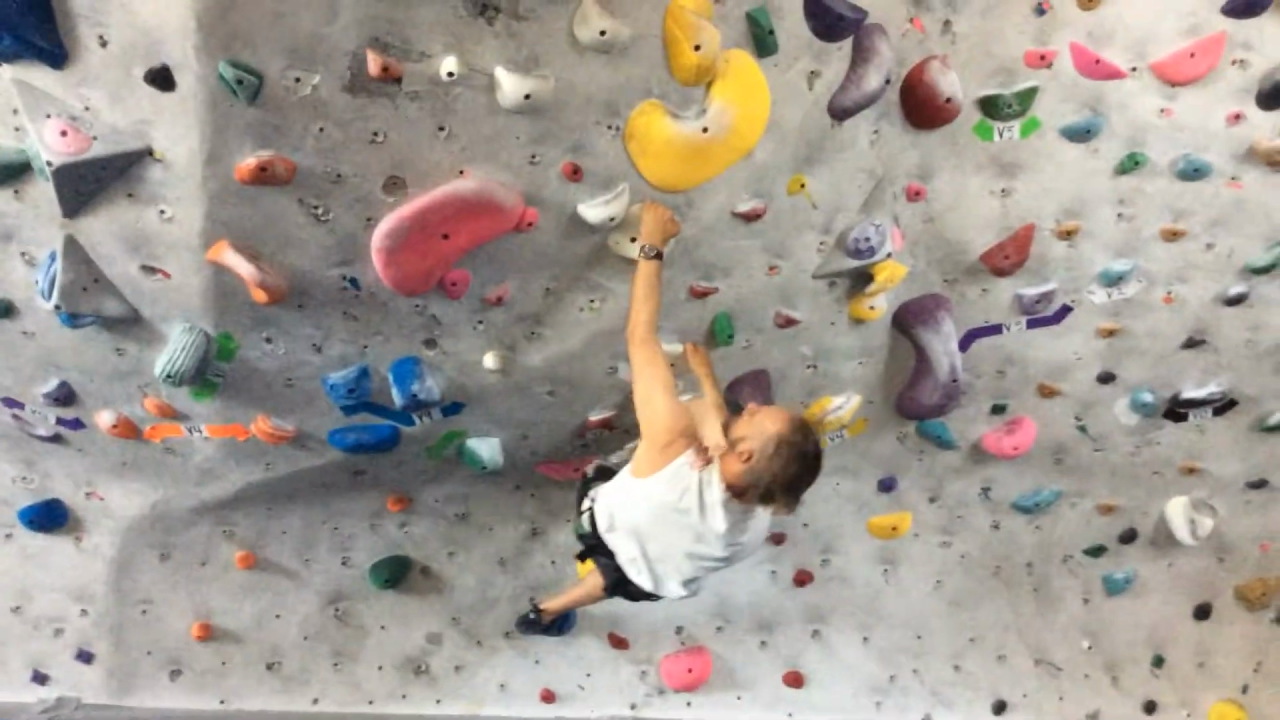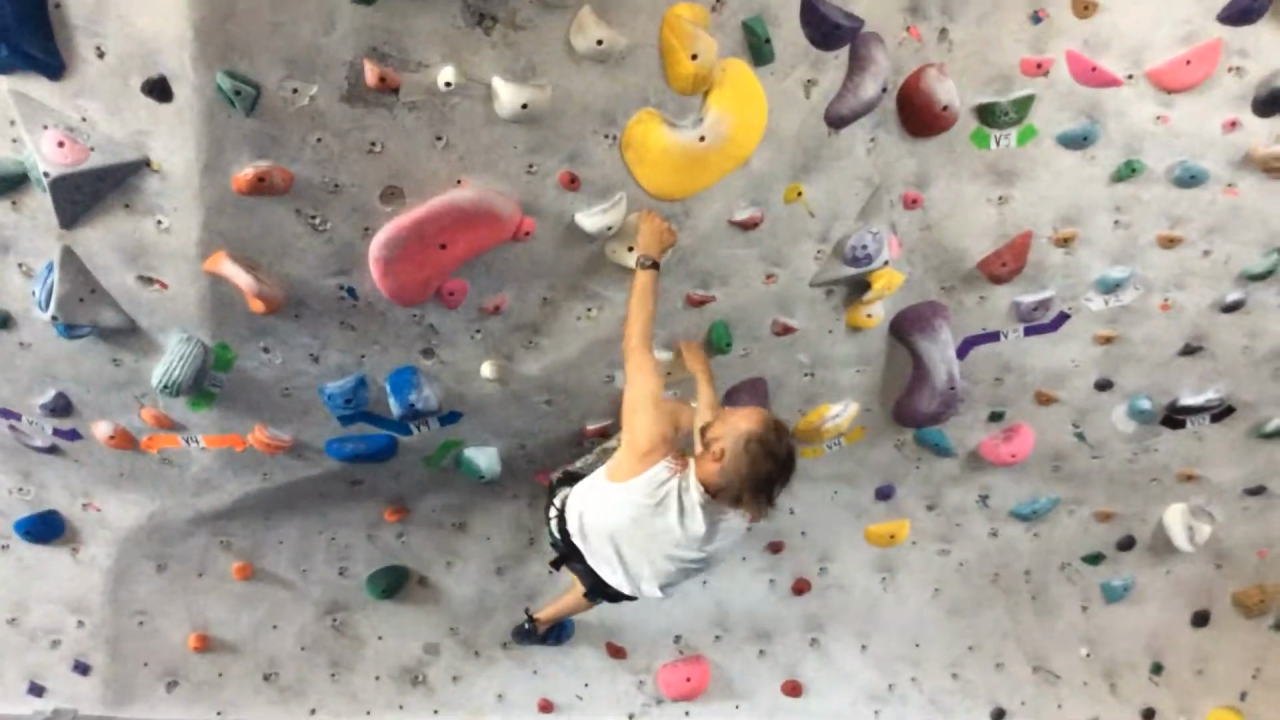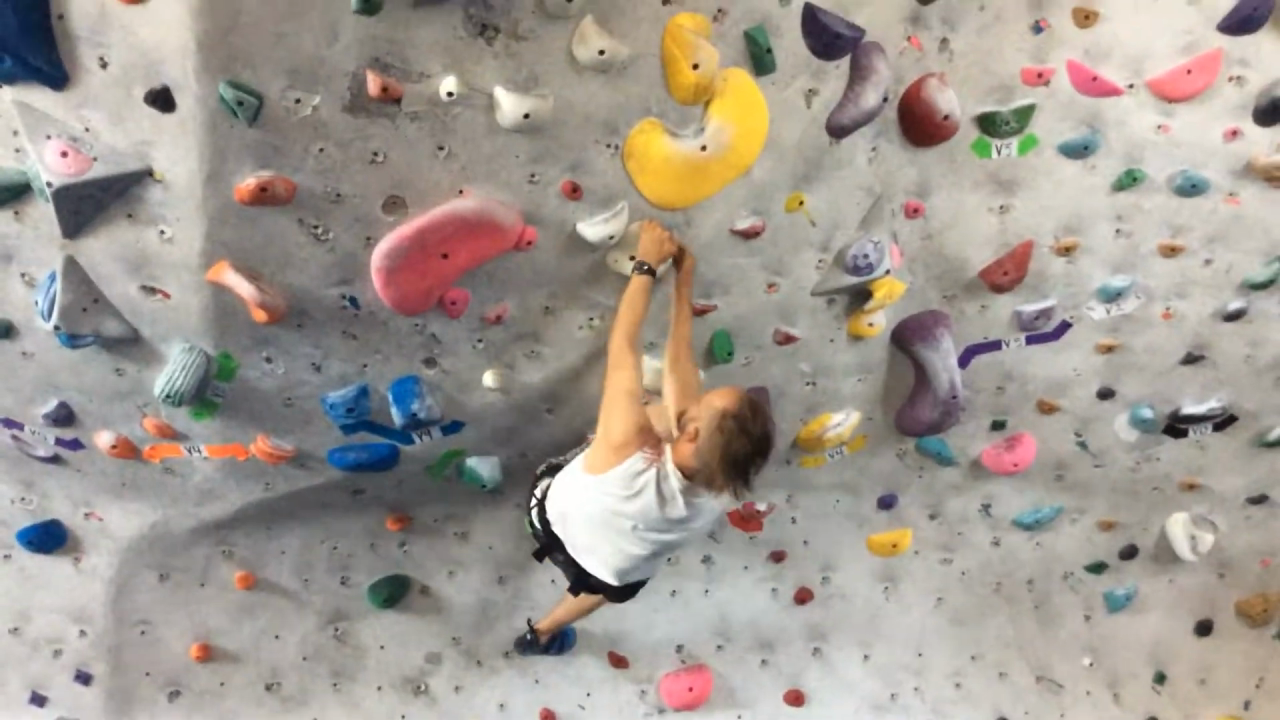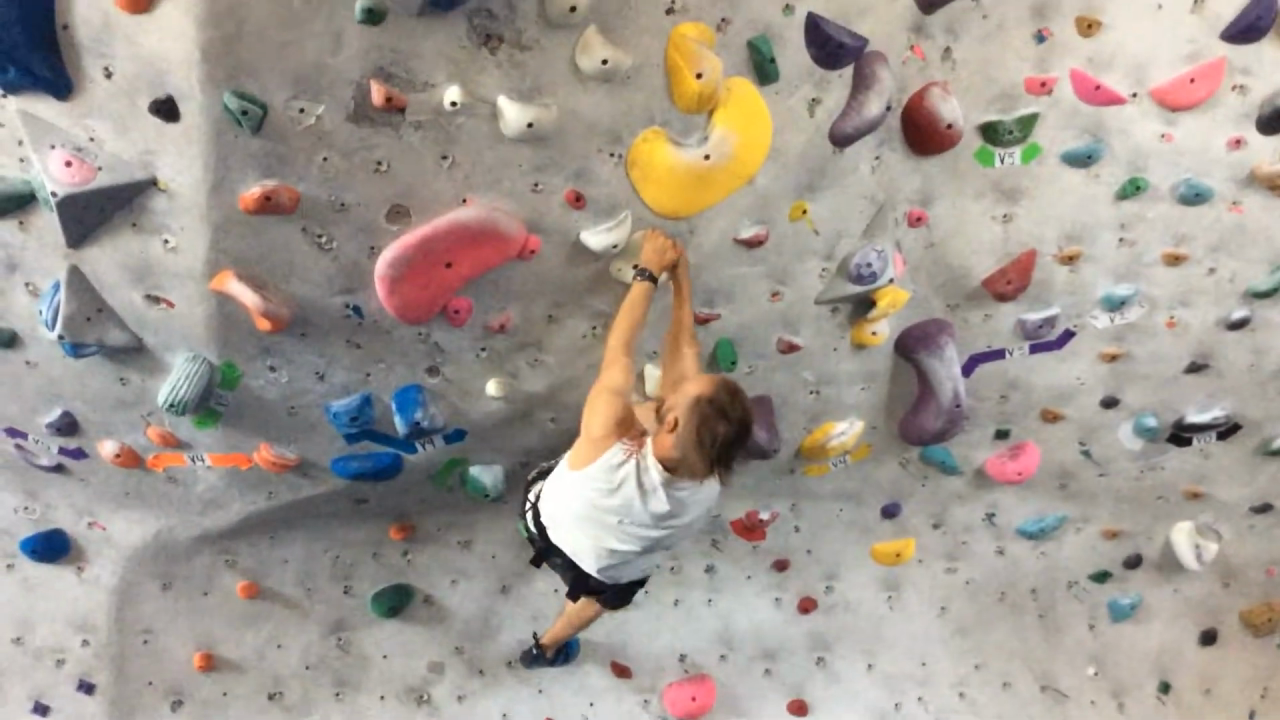
dt=0.2s
person 1, frame 1
left shoulder: (673, 449)
right shoulder: (755, 527)
left elbow: (641, 338)
right elbow: (722, 437)
left wrist: (652, 248)
right wrist: (706, 376)
left hip: (601, 519)
right hip: (647, 578)
right ankle: (550, 613)
person 1, frame 2
left shoulder: (651, 456)
right shoulder: (733, 522)
left elbow: (637, 346)
left wrist: (649, 258)
right wrist: (703, 378)
left hip: (573, 523)
right hip: (626, 580)
right ankle: (542, 623)
person 1, frame 3
left shoulder: (626, 447)
right shoulder: (715, 499)
left elbow: (622, 347)
right elbow: (681, 381)
left wrist: (646, 265)
right wrist: (683, 291)
left hip: (553, 514)
right hip: (614, 573)
right ankle: (543, 634)
person 1, frame 4
left shoulder: (607, 439)
right shoulder: (708, 488)
left elbow: (618, 351)
right elbow: (683, 361)
left wrist: (649, 272)
right wrist: (681, 287)
left hip: (547, 521)
right hip: (612, 574)
right knee: (601, 594)
right ankle: (547, 648)
